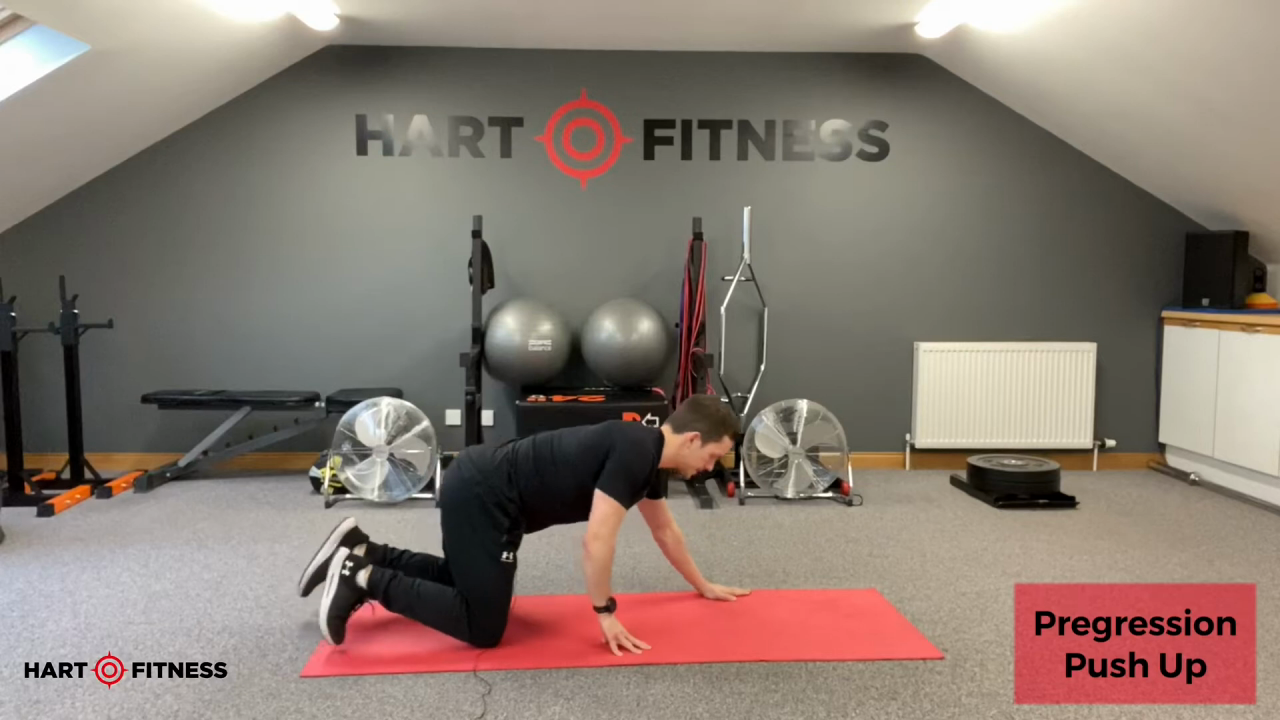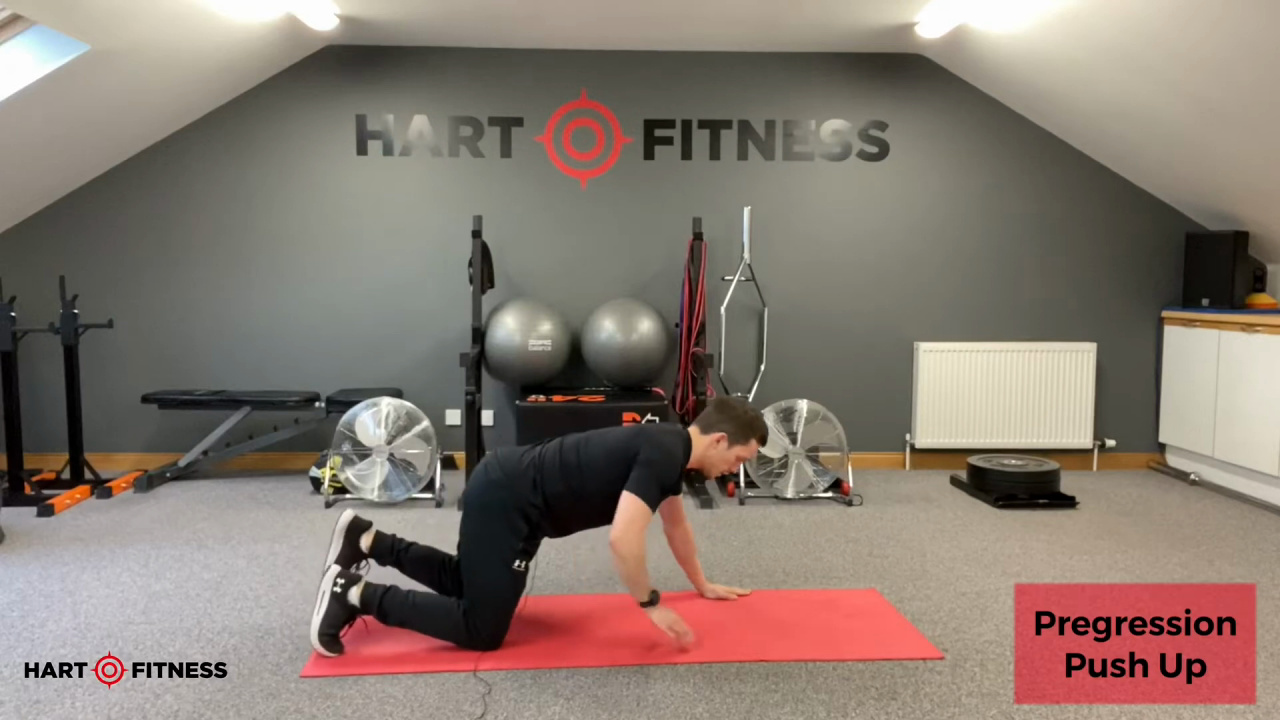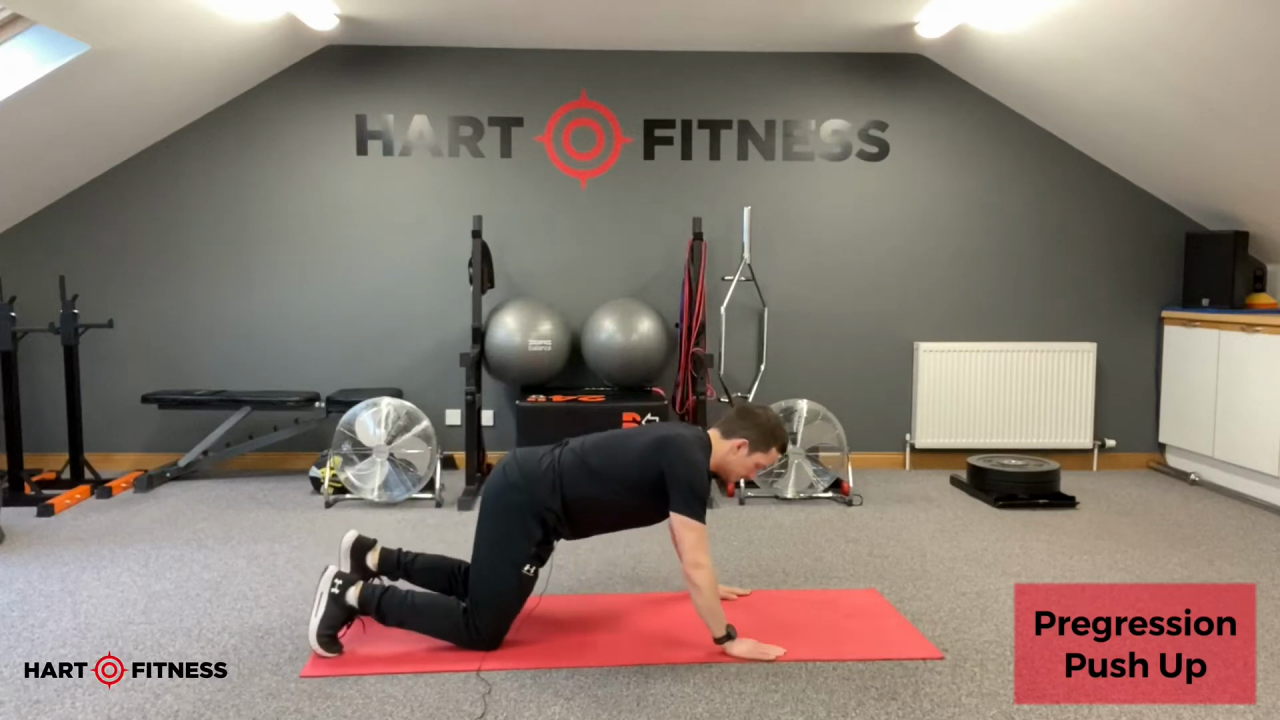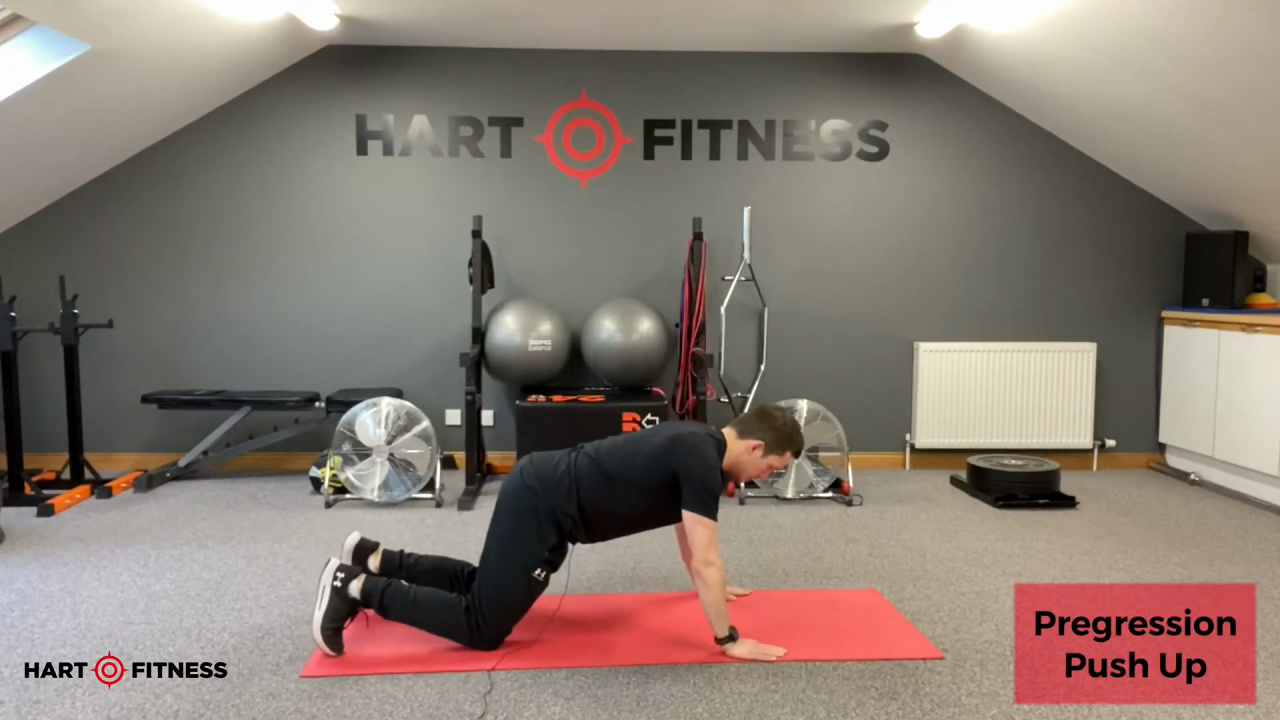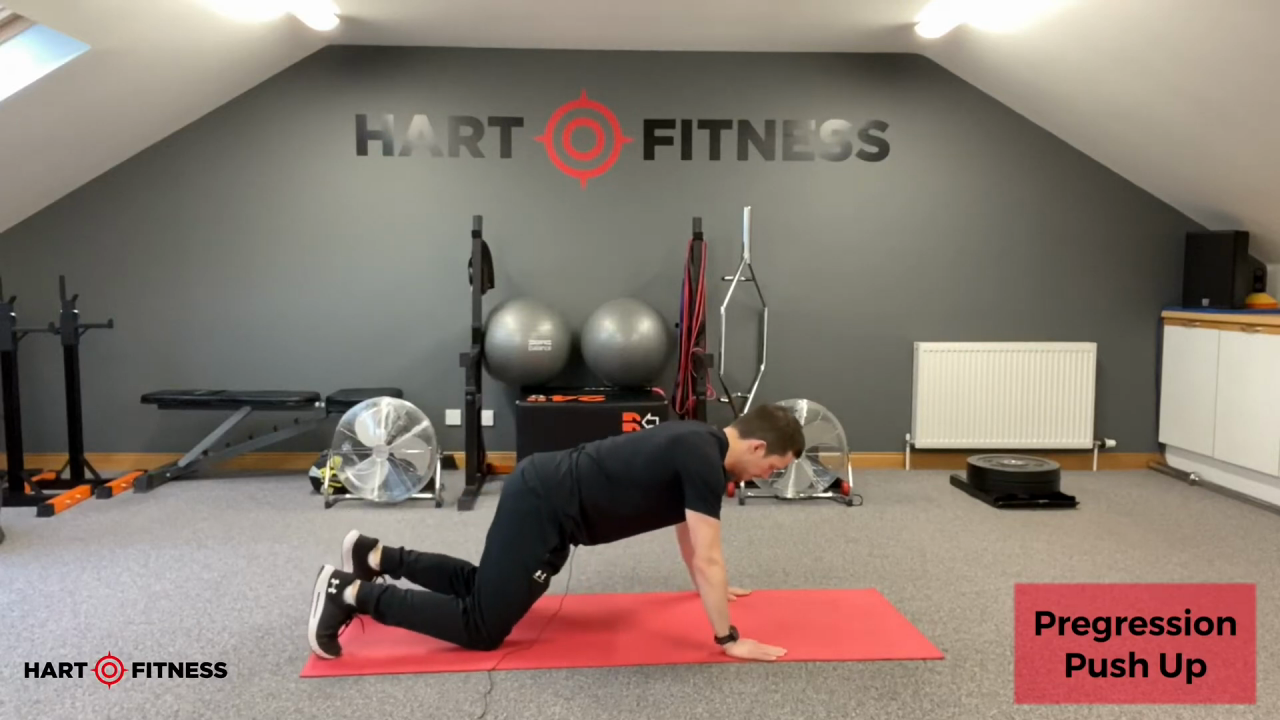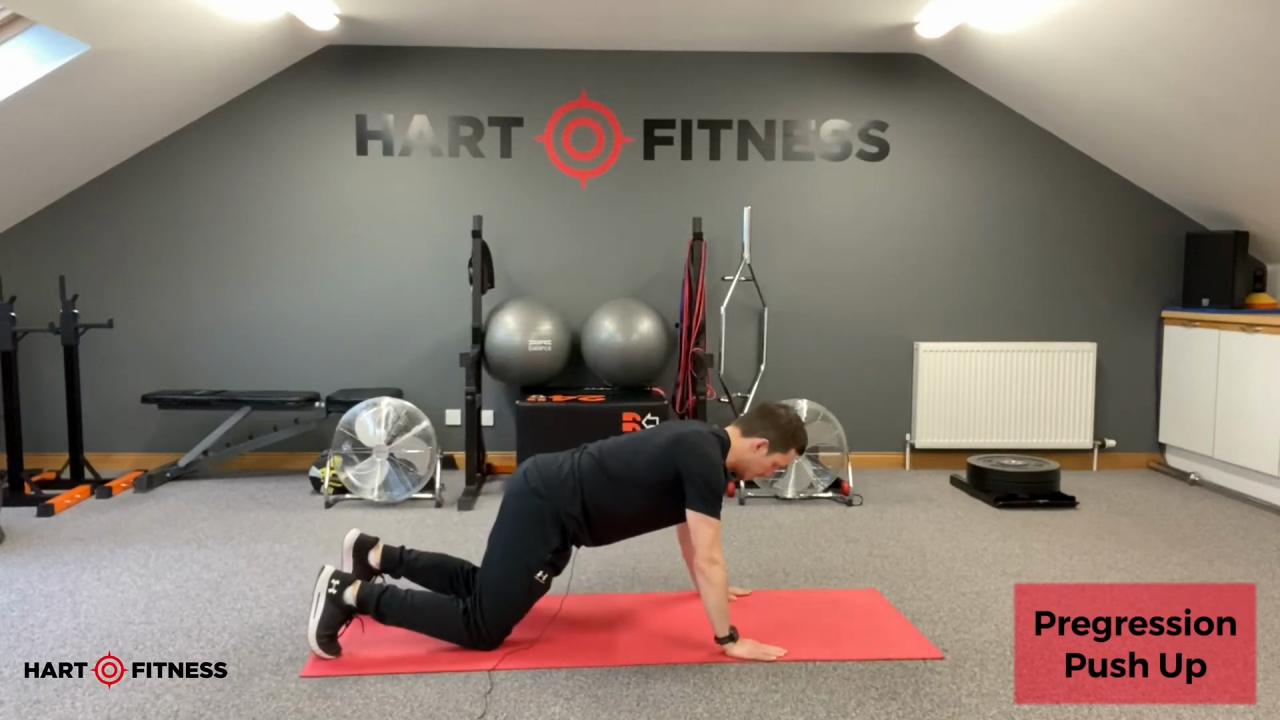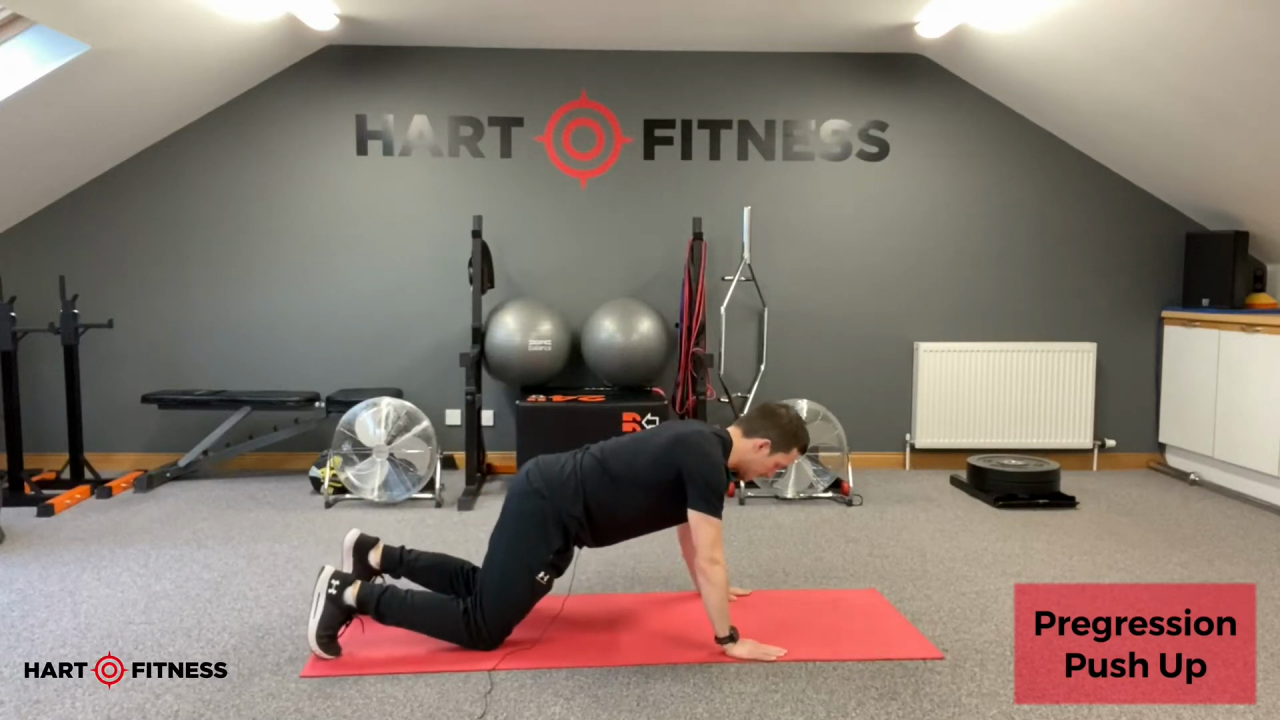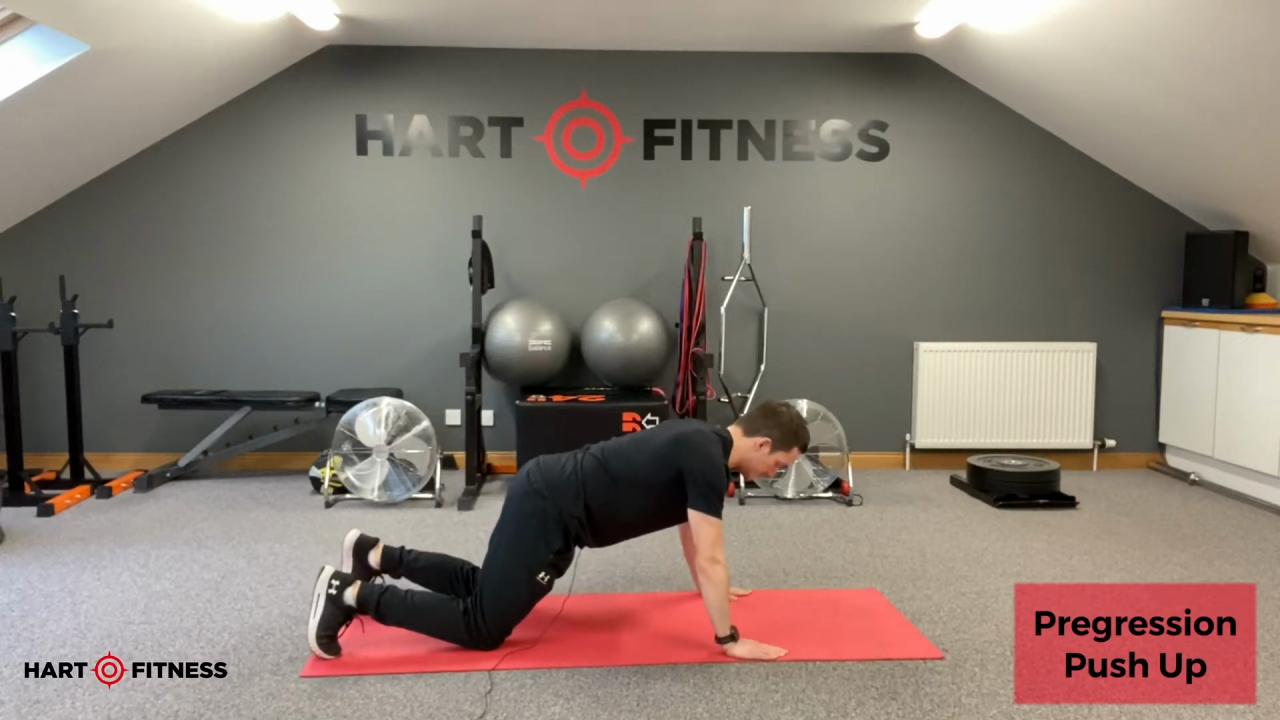
dt=0.4s
person 1, frame 1
left shoulder: (646, 456)
right shoulder: (635, 451)
left elbow: (664, 529)
right elbow: (597, 539)
left wrist: (703, 586)
right wrist: (605, 612)
left hip: (478, 486)
right hip: (479, 493)
left knee: (465, 585)
right knee: (483, 627)
left ankle: (359, 552)
right ankle: (361, 577)
person 1, frame 2
left shoulder: (670, 446)
right shoulder: (664, 455)
left elbow: (675, 524)
right elbow: (623, 537)
left wrist: (703, 585)
right wrist: (652, 604)
left hip: (506, 487)
right hip: (506, 499)
left knee: (467, 585)
right knee: (481, 629)
left ankle: (366, 539)
right ankle: (354, 593)
person 1, frame 3
left shoulder: (685, 444)
right shoulder: (689, 463)
left elbow: (681, 536)
right elbow: (695, 563)
left wrist: (707, 588)
right wrist: (727, 639)
left hip: (523, 487)
right hip: (524, 501)
left knee: (480, 587)
right knee: (481, 629)
left ankle: (372, 557)
right ankle: (352, 594)
person 1, frame 4
left shoulder: (697, 443)
right shoulder: (703, 461)
left elbow: (686, 530)
right elbow: (706, 560)
left wrist: (710, 586)
right wrist: (729, 640)
left hip: (540, 491)
right hip: (541, 505)
left knee: (487, 586)
right knee: (483, 626)
left ankle: (373, 560)
right ankle: (354, 585)
person 1, frame 5
left shoulder: (698, 443)
right shoulder: (704, 462)
left elbow: (686, 530)
right elbow: (708, 558)
left wrist: (709, 587)
right wrist: (728, 639)
left hip: (541, 493)
right hip: (542, 507)
left knee: (484, 587)
right knee: (482, 627)
left ankle: (374, 557)
right ankle: (349, 592)
person 1, frame 6
left shoulder: (699, 441)
right shoulder: (706, 461)
left elbow: (687, 531)
right elbow: (708, 558)
left wrist: (709, 587)
right wrist: (728, 639)
left hip: (544, 493)
right hip: (545, 508)
left knee: (485, 587)
right knee: (482, 627)
left ankle: (374, 555)
right ankle: (350, 592)
person 1, frame 7
left shoulder: (700, 443)
right shoulder: (707, 462)
left elbow: (688, 529)
right elbow: (710, 558)
left wrist: (708, 587)
right wrist: (729, 639)
left hip: (545, 495)
right hip: (547, 510)
left knee: (485, 588)
right knee: (482, 627)
left ankle: (375, 555)
right ankle: (350, 593)
person 1, frame 8
left shoulder: (700, 441)
right shoulder: (707, 460)
left elbow: (689, 530)
right elbow: (710, 558)
left wrist: (709, 587)
right wrist: (729, 639)
left hip: (546, 494)
right hip: (548, 510)
left knee: (486, 588)
right knee: (482, 627)
left ankle: (374, 555)
right ankle: (350, 593)
